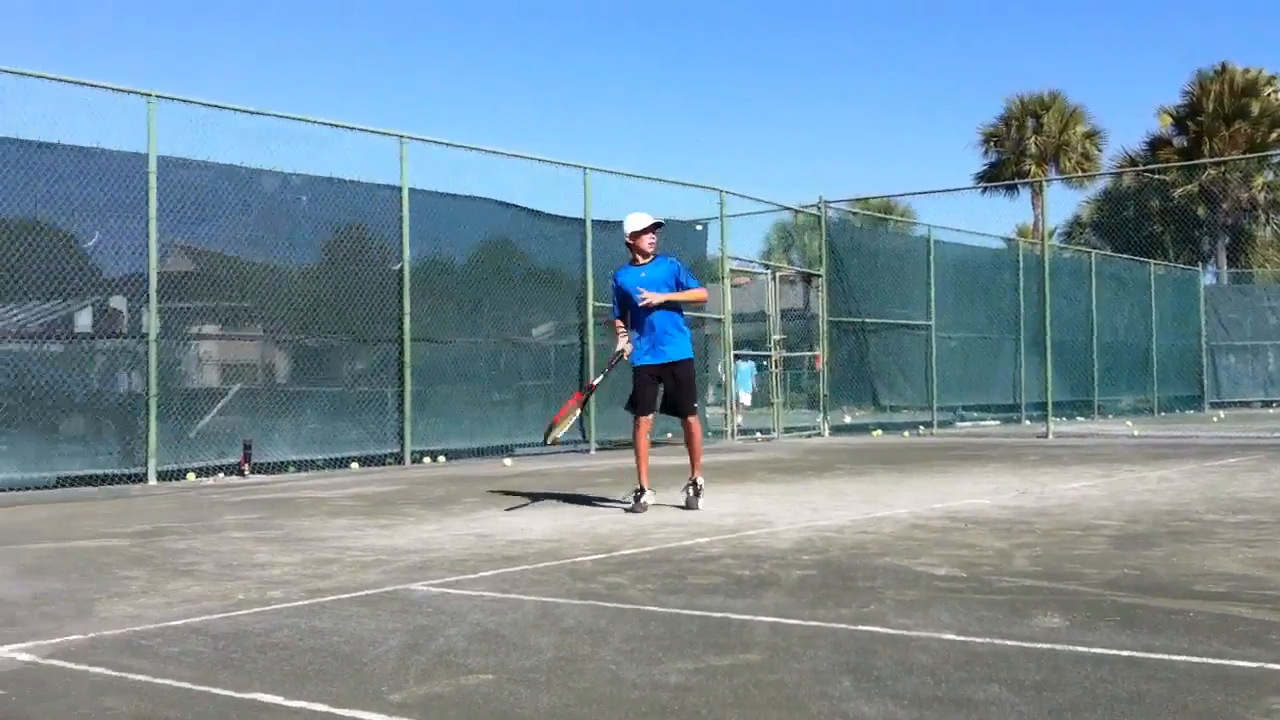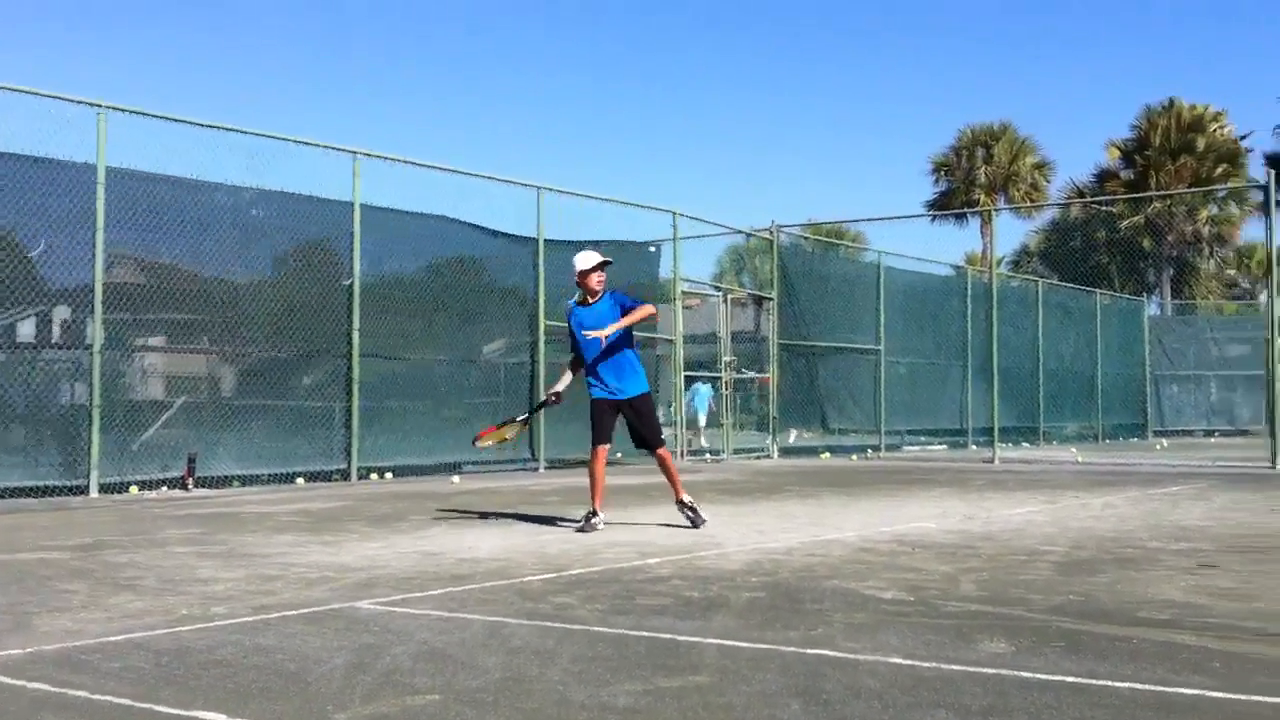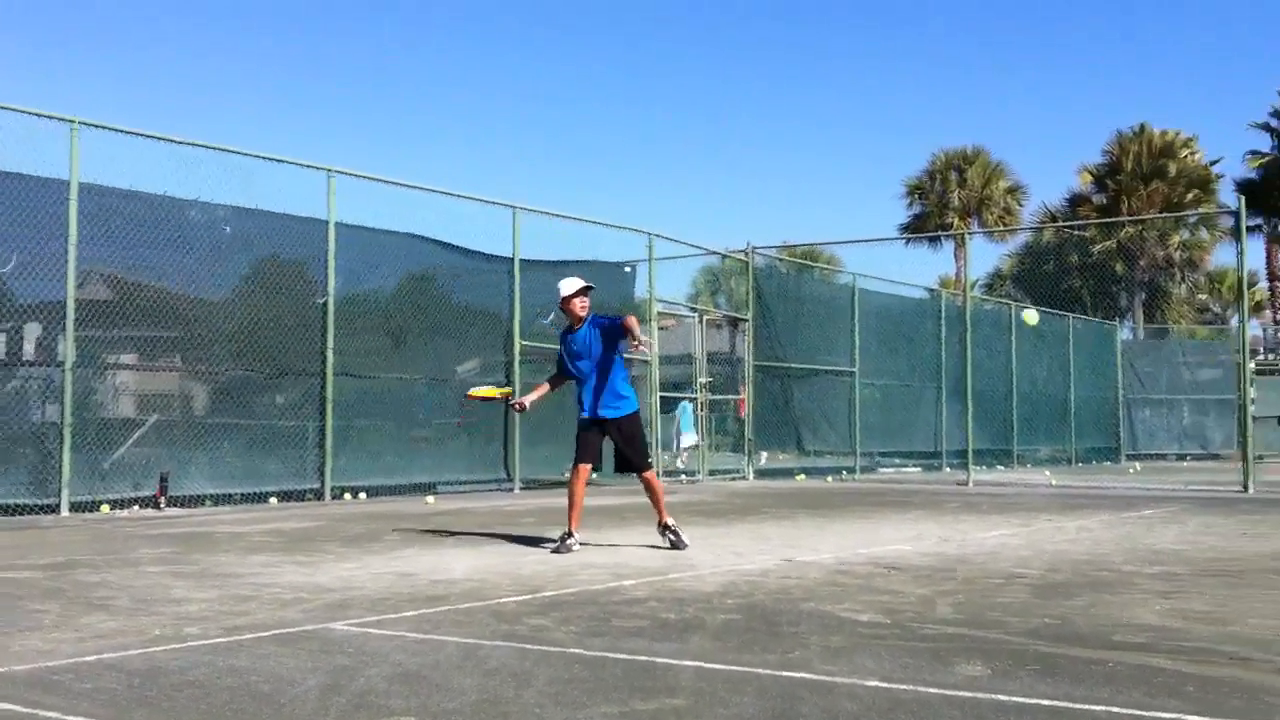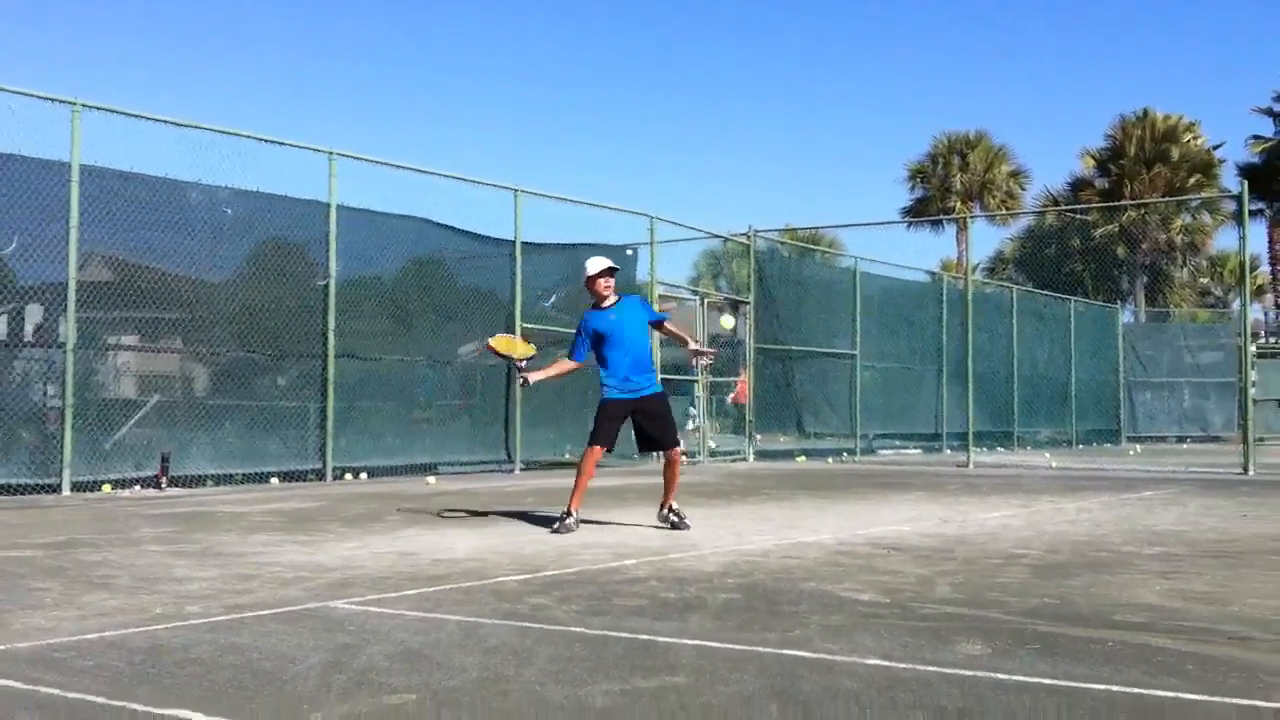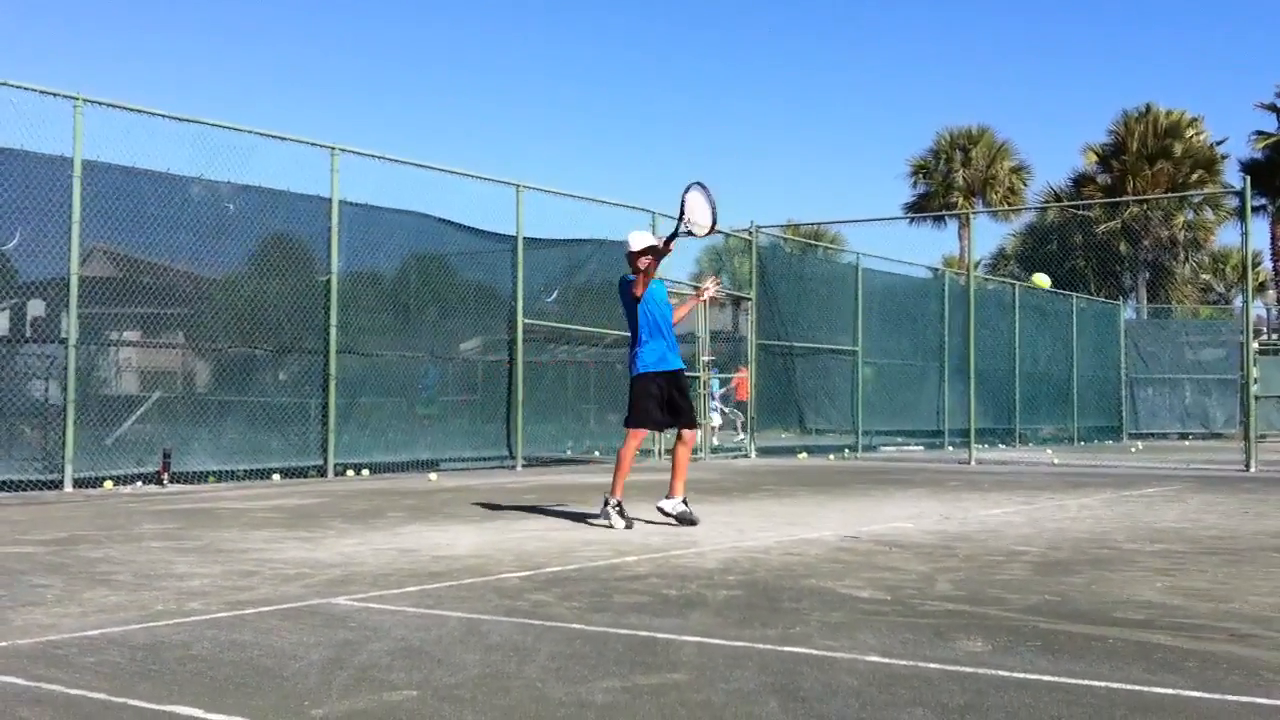
dt=0.2s
person 1, frame 1
left shoulder: (669, 264)
right shoulder: (621, 275)
left elbow: (702, 294)
right elbow: (619, 317)
left wrist: (664, 296)
right wrist: (623, 338)
left hip: (678, 354)
right hip: (644, 358)
left knee: (690, 417)
right knee: (642, 420)
left ankle: (695, 480)
right ankle: (643, 488)
person 1, frame 2
left shoulder: (616, 300)
right shoulder: (574, 313)
left elbow: (649, 308)
left wrist: (612, 327)
right wrist: (562, 383)
left hip: (635, 388)
right hip: (601, 393)
left knee: (659, 449)
right knee: (599, 449)
left ankle: (683, 500)
right ankle: (596, 511)
person 1, frame 3
left shoulder: (601, 324)
right shoulder: (566, 338)
left elbow: (630, 320)
right elbow: (562, 377)
left wrist: (635, 336)
right wrist: (530, 396)
left hip: (624, 410)
right hip: (591, 414)
left knee: (647, 473)
right knee: (581, 468)
left ankle: (666, 523)
right ankle: (571, 533)
person 1, frame 4
left shoulder: (637, 304)
right shoulder: (589, 320)
left elbow: (665, 326)
right elbow: (574, 360)
left wrist: (690, 344)
right wrist: (538, 374)
left hip: (650, 392)
right hip: (614, 394)
left knee: (673, 453)
right knee: (595, 450)
left ankle: (668, 507)
right ankle: (571, 511)
person 1, frame 5
left shoulder: (659, 287)
right shoulder: (630, 284)
right elbow: (638, 290)
left wrist: (698, 298)
right wrist: (655, 254)
left hip: (673, 368)
right hip: (646, 368)
left knee: (688, 432)
right knee: (637, 432)
left ankle: (675, 499)
right ankle: (613, 501)
